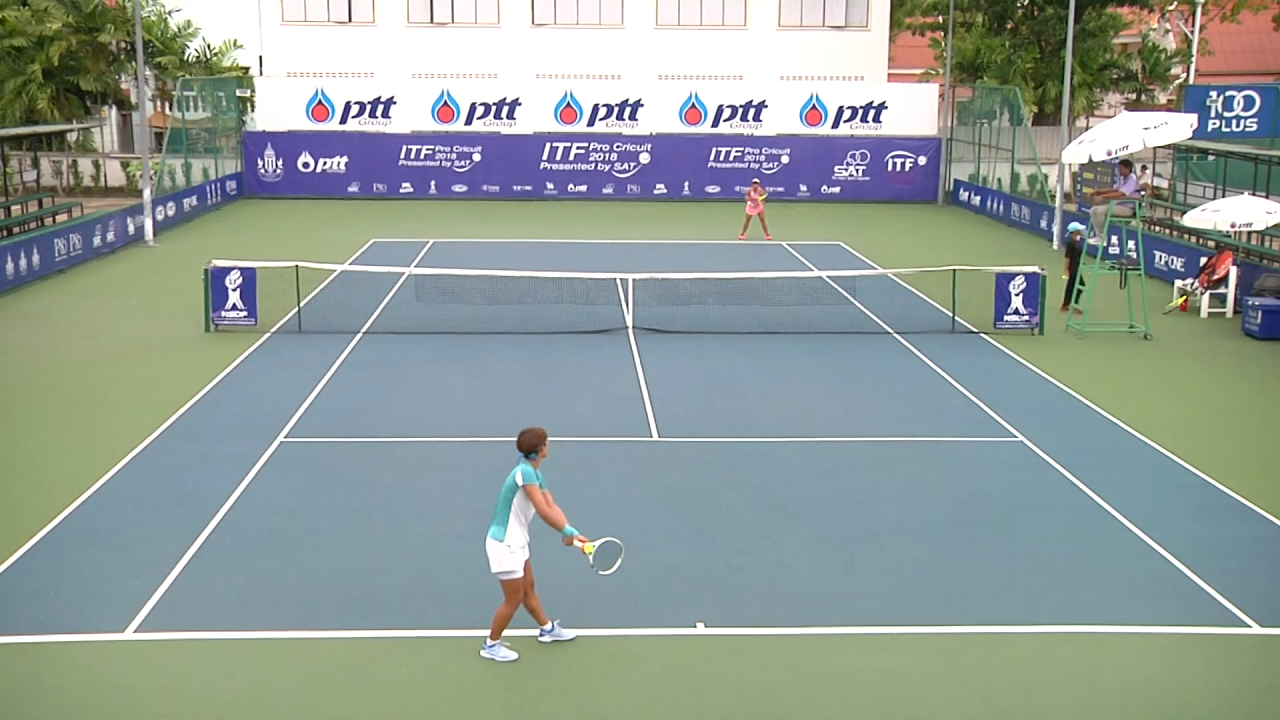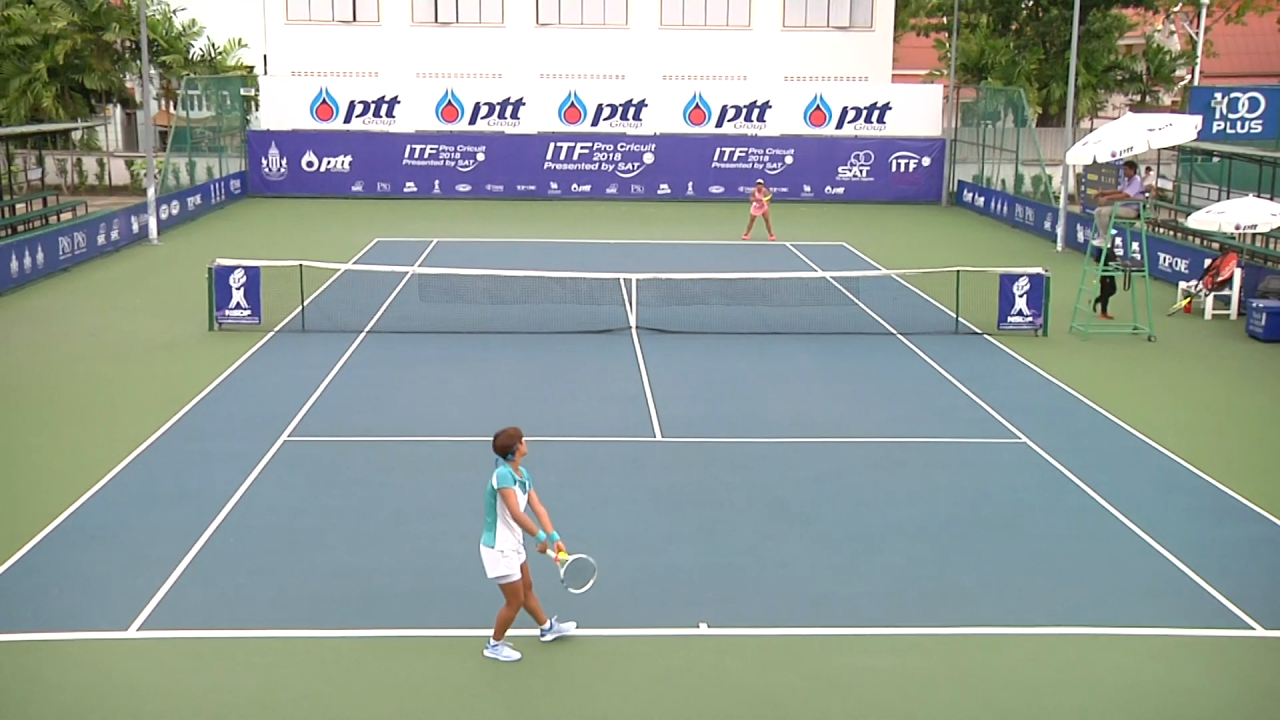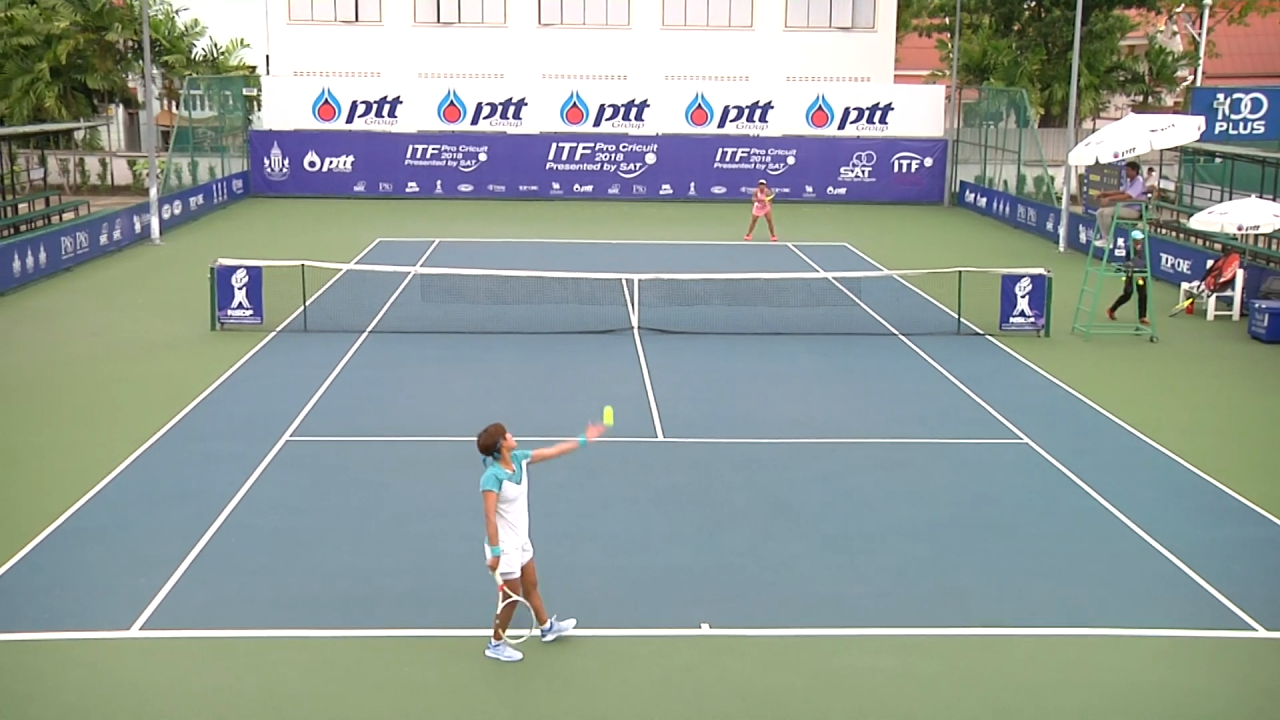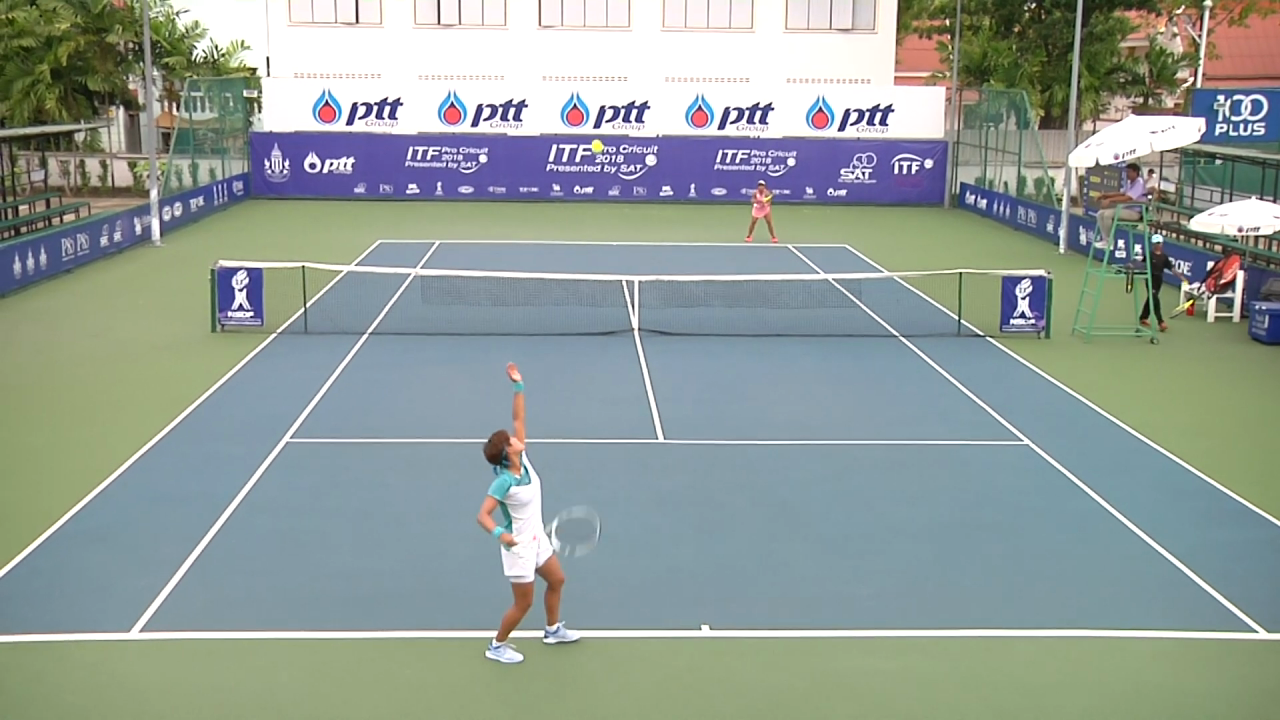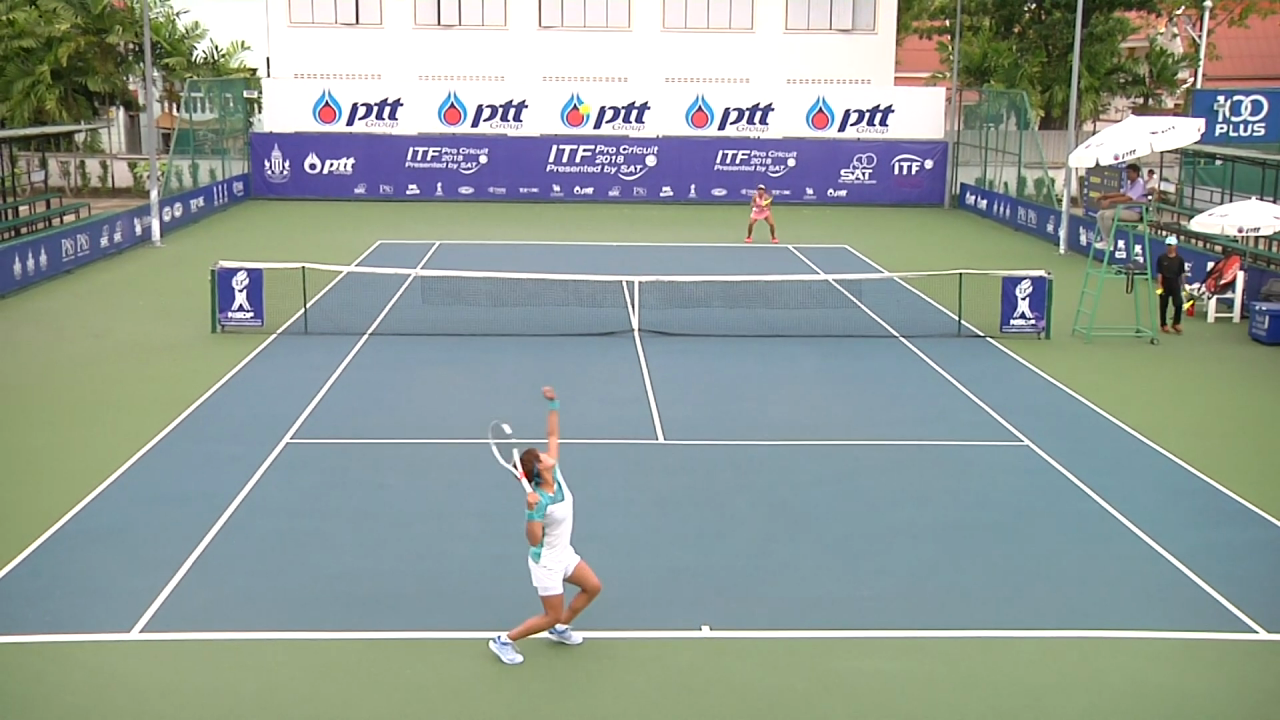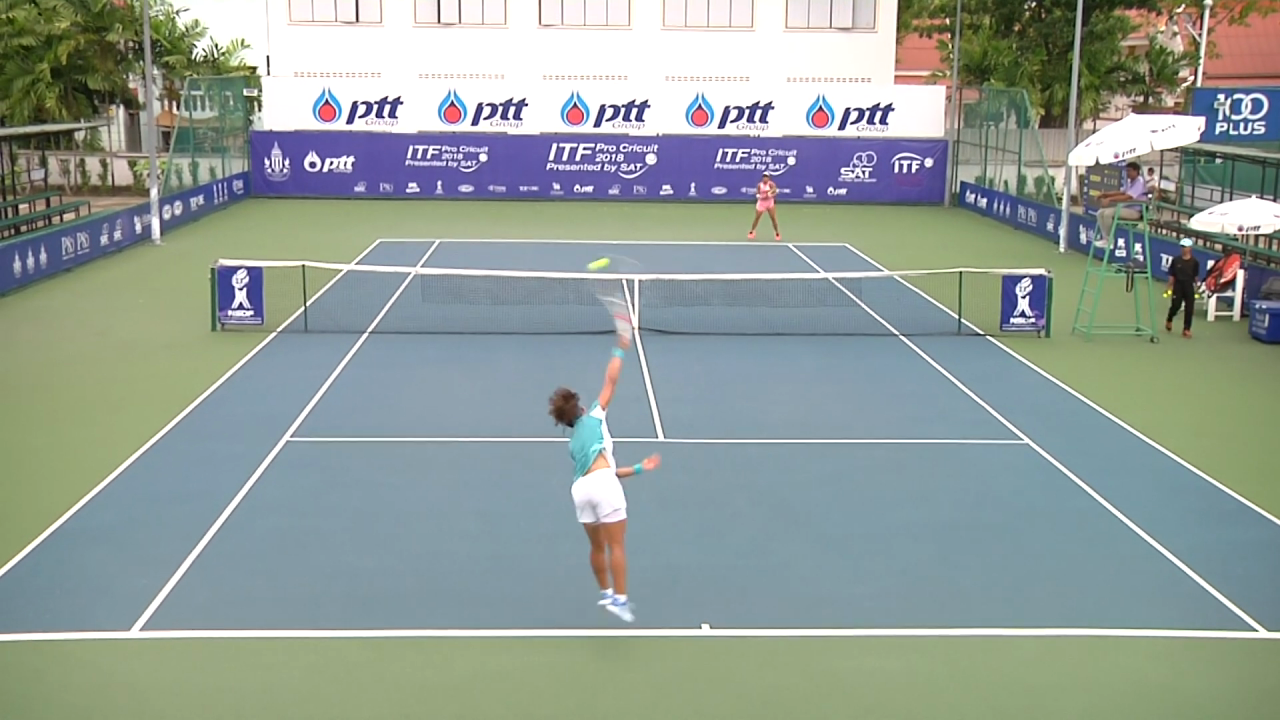
dt=0.4s
person 1, frame 1
left shoulder: (534, 474)
right shoulder: (524, 472)
left elbow: (552, 507)
right elbow: (543, 511)
left wrist: (573, 533)
right wrist: (567, 532)
left hip: (517, 541)
right hip: (504, 544)
left knee: (528, 588)
right knee: (514, 598)
left ankle: (548, 629)
right ankle: (491, 645)
person 1, frame 2
left shoulder: (523, 473)
right shoulder: (502, 475)
left elbow: (538, 507)
right elbow: (516, 514)
left wrist: (554, 537)
right wrist: (541, 537)
left hip: (512, 545)
right hip: (499, 549)
left knee: (527, 588)
right knee: (515, 601)
left ankle: (547, 628)
right ankle: (494, 645)
person 1, frame 3
left shoulder: (519, 460)
right shoulder: (492, 477)
left elbow: (551, 452)
right elbow: (491, 517)
left wrist: (583, 440)
right wrist: (496, 552)
left hip: (521, 541)
right hip: (505, 547)
left knee: (531, 587)
right knee: (512, 598)
left ankle: (548, 627)
right ankle: (496, 645)
person 1, frame 4
left shoulder: (522, 461)
right shoulder: (503, 482)
left elbow: (519, 418)
right elbow: (483, 515)
left wrist: (518, 386)
right wrist: (500, 534)
left hip: (538, 540)
right hip: (518, 548)
left knee: (557, 581)
right knee: (524, 603)
left ankle: (553, 630)
right ankle: (497, 646)
person 1, frame 5
left shoulder: (554, 475)
right shoulder: (539, 499)
left elbow: (552, 435)
right elbow: (534, 540)
left wrist: (553, 405)
right wrist: (531, 512)
left hip: (564, 554)
right hip: (546, 562)
left knee: (593, 587)
right knee: (551, 616)
left ankle: (561, 629)
right ankle: (504, 641)
person 1, frame 6
left shoulder: (575, 444)
right shoulder: (592, 417)
right elbow: (610, 380)
left wrist: (639, 469)
right wrist: (619, 351)
left hip: (581, 491)
right hip: (603, 486)
left knee: (597, 547)
right knee: (616, 546)
left ankle: (607, 593)
right ankle: (619, 599)
